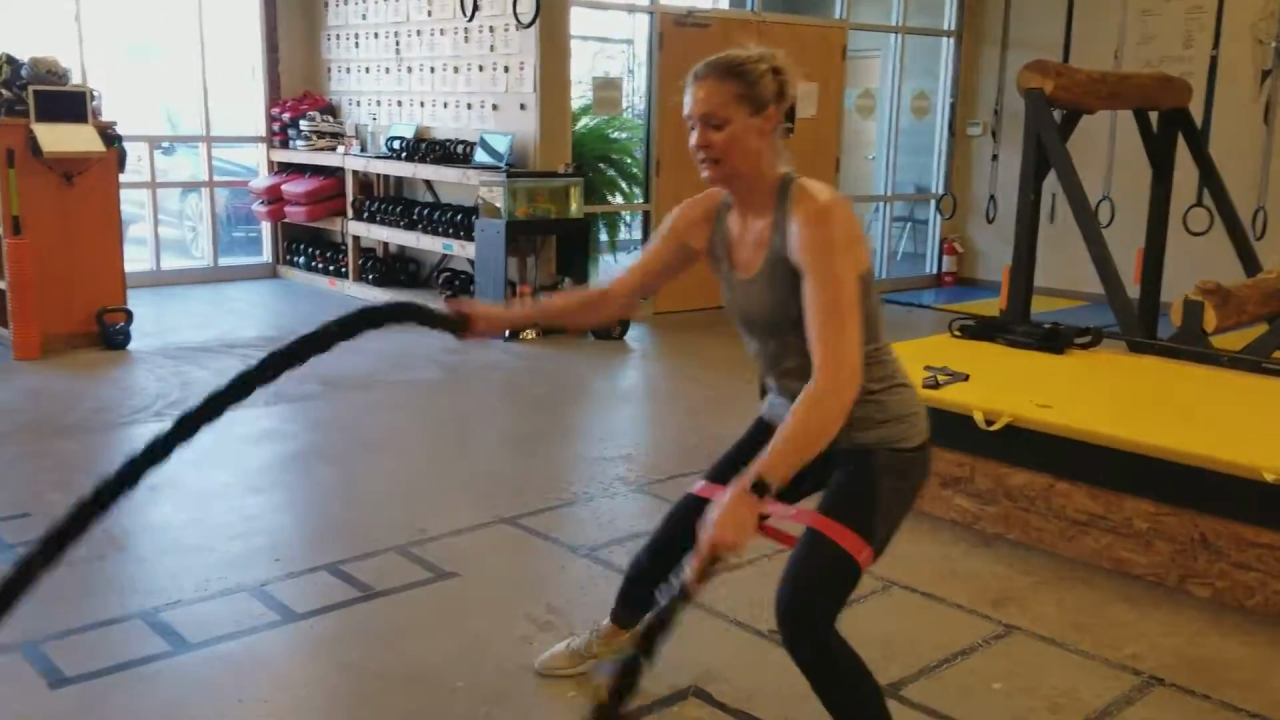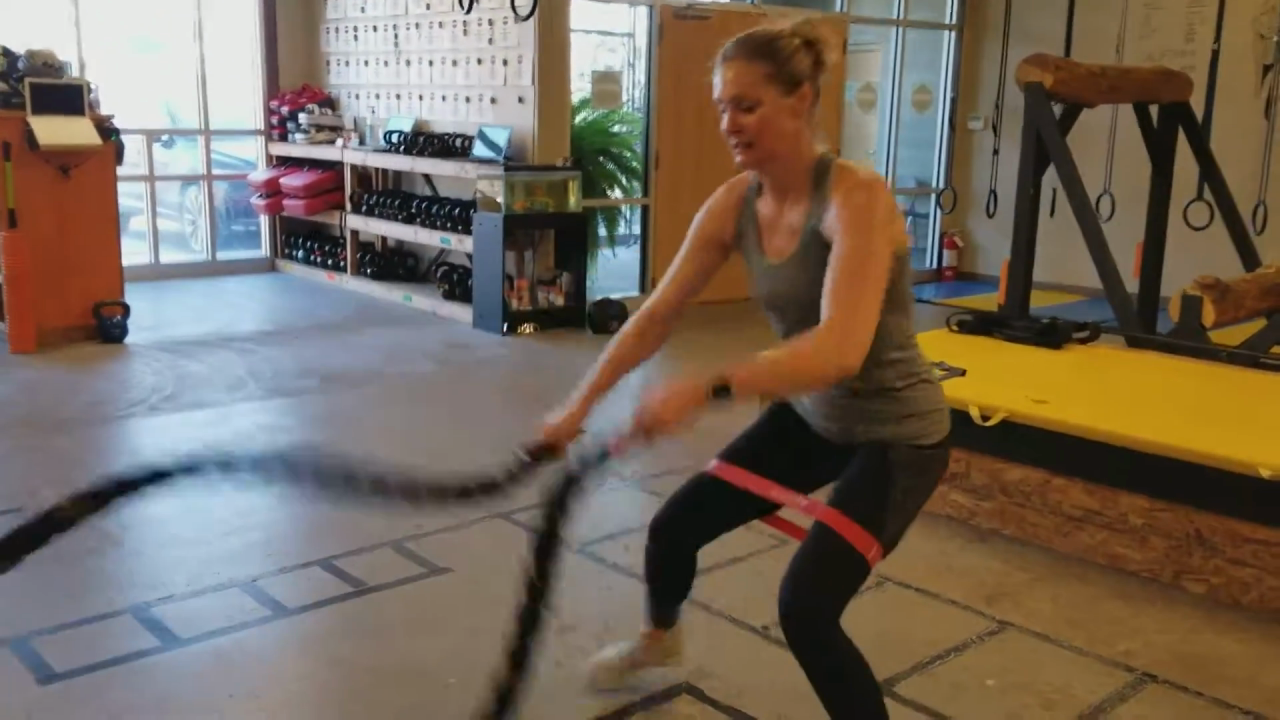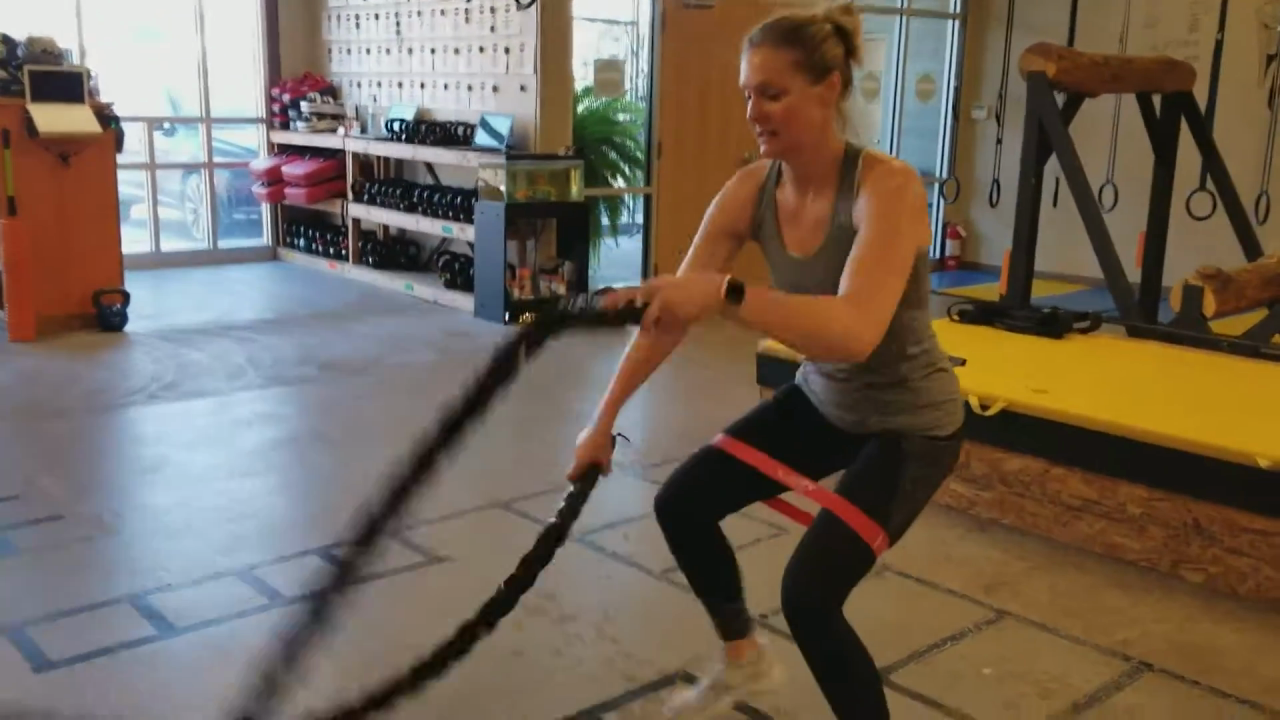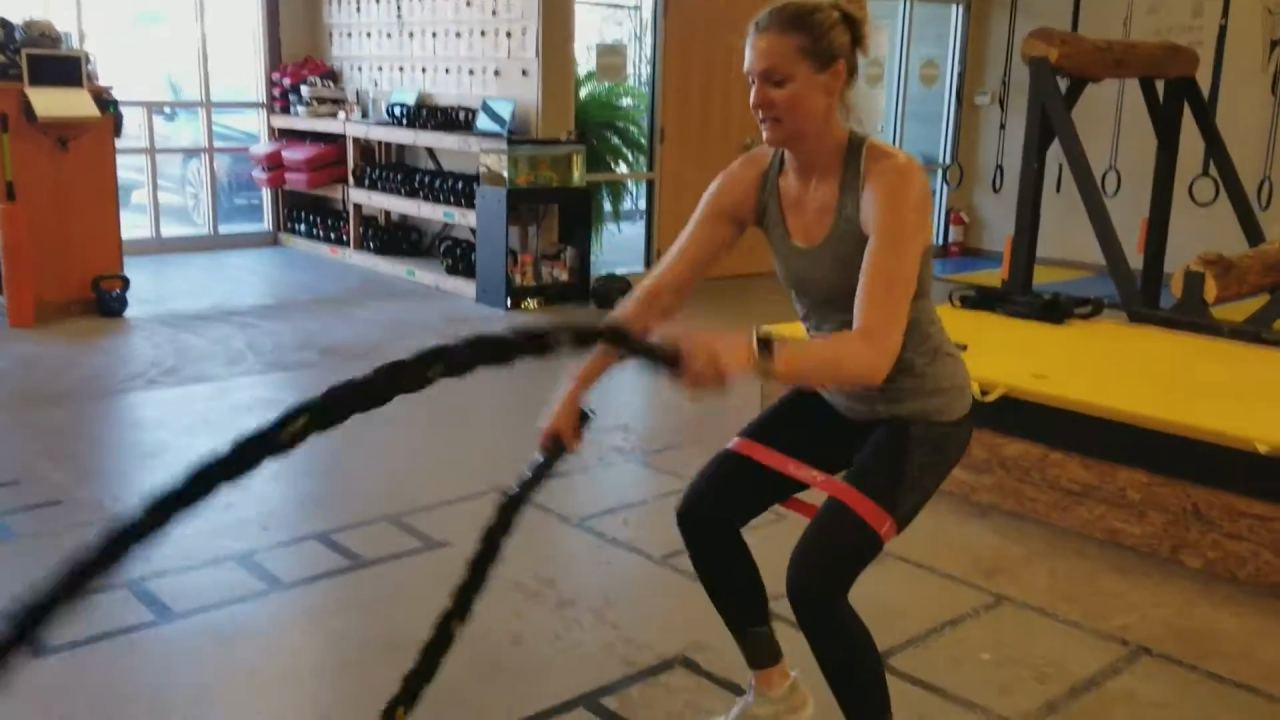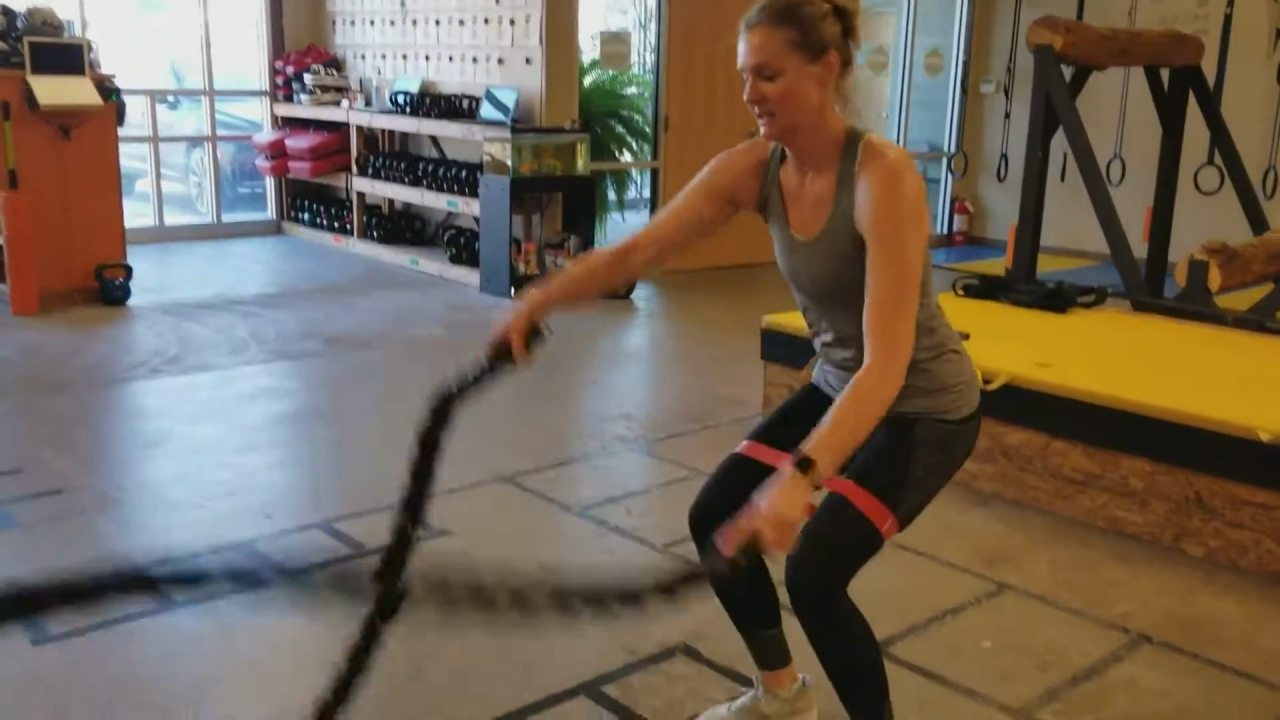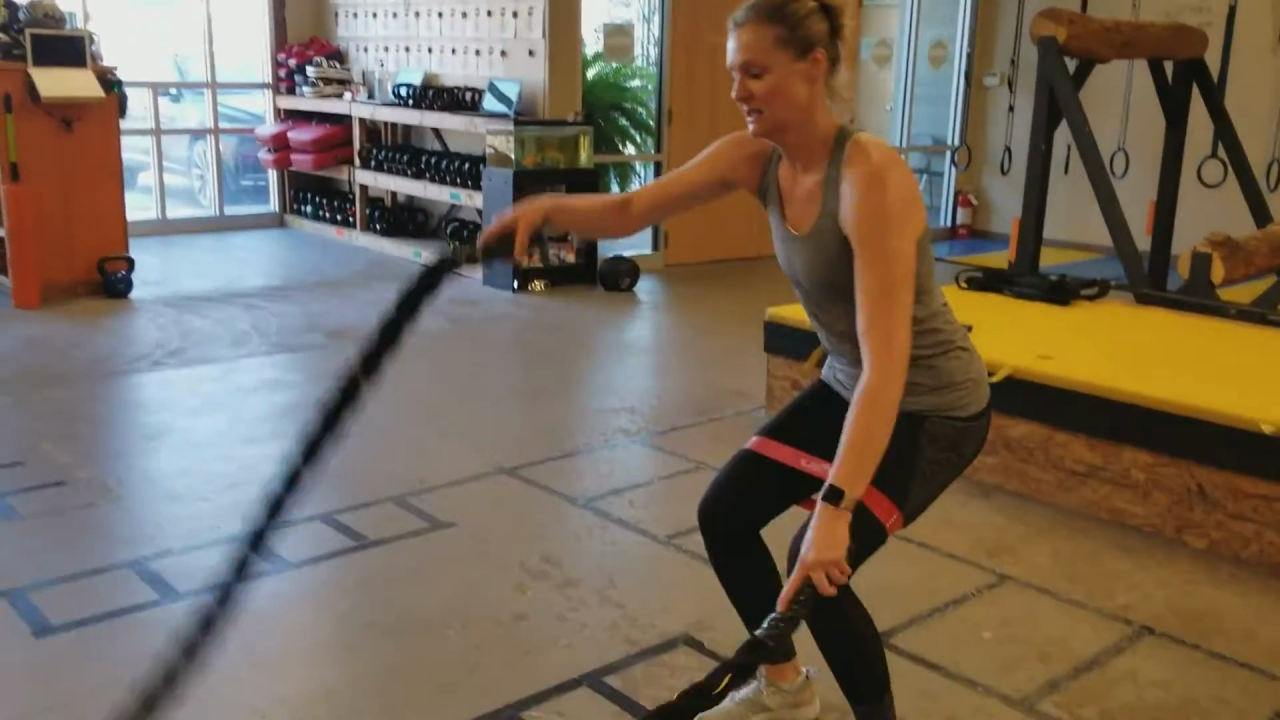
dt=0.1s
person 1, frame 1
left shoulder: (818, 217)
right shoulder: (702, 218)
left elbow: (838, 378)
right elbow: (613, 298)
left wrist: (750, 494)
right wrist: (509, 314)
left hip: (881, 438)
right hip: (789, 420)
left knee: (802, 612)
right knee: (672, 543)
right ankle: (615, 636)
person 1, frame 2
left shoulder: (857, 197)
right shoulder: (732, 204)
left elbow: (841, 348)
right elbow: (660, 315)
left wrist: (709, 386)
right wrist: (579, 404)
left hip: (896, 431)
right hip: (809, 413)
left knee: (805, 604)
right knee: (673, 525)
right ankle: (660, 639)
person 1, frame 3
left shoulder: (889, 187)
right shoulder: (750, 192)
left elbow: (854, 332)
right elbow: (668, 311)
left wrist: (726, 296)
right wrist: (604, 418)
left hip: (910, 424)
right hip: (821, 398)
left knee: (809, 591)
right knee: (682, 504)
right ankle: (740, 657)
person 1, frame 4
left shoulder: (892, 181)
right shoulder: (752, 177)
left elbow: (869, 355)
right elbow: (659, 290)
left wrist: (754, 354)
right wrist: (576, 386)
left hip: (918, 410)
right hip: (830, 393)
left knee: (814, 579)
right knee: (703, 513)
person 1, frame 5
left shoulder: (885, 177)
right shoulder: (755, 165)
left elbow: (886, 363)
right elbow: (641, 250)
left wrist: (798, 485)
right wrist: (540, 299)
left hip: (926, 407)
right hip: (837, 384)
left knee: (814, 574)
right knee: (714, 517)
person 1, frame 6
left shoulder: (873, 176)
right shoulder: (753, 157)
left elbow: (887, 365)
right elbow: (631, 210)
left wrist: (836, 508)
right wrist: (548, 206)
left hip: (934, 404)
right hip: (846, 385)
left knee: (820, 569)
right knee: (722, 513)
